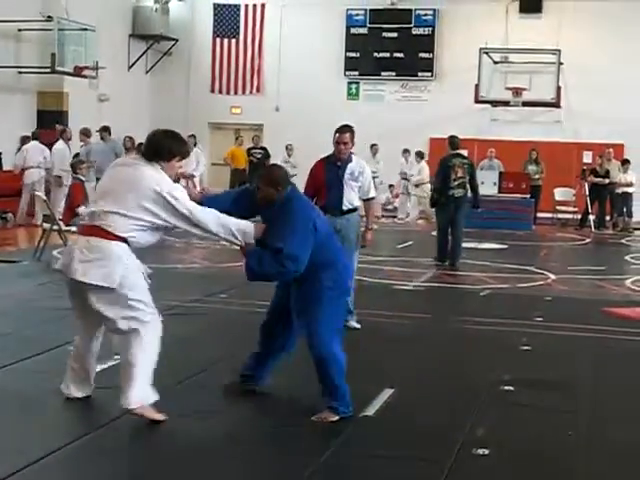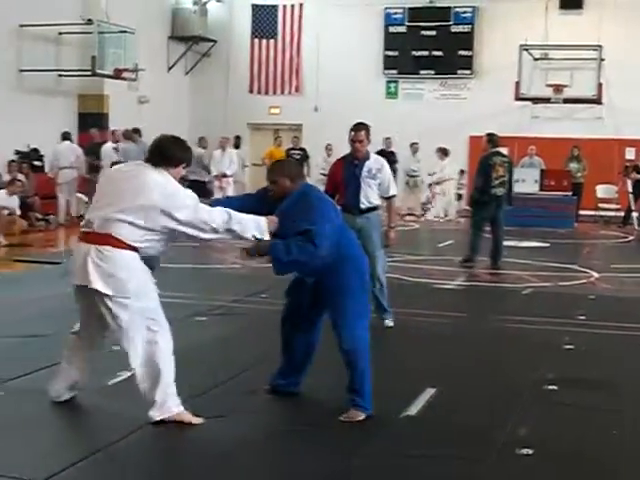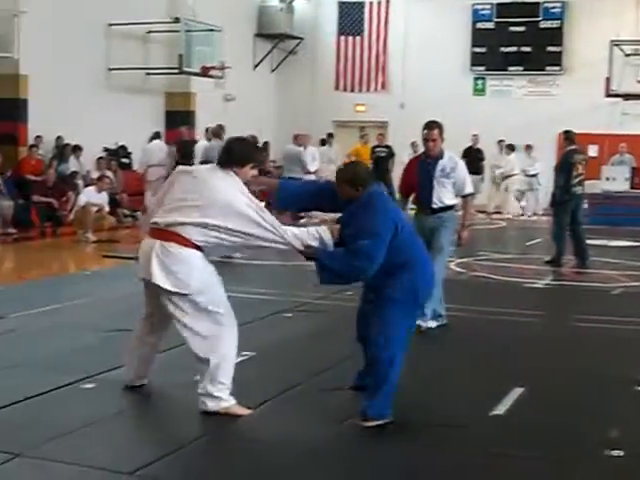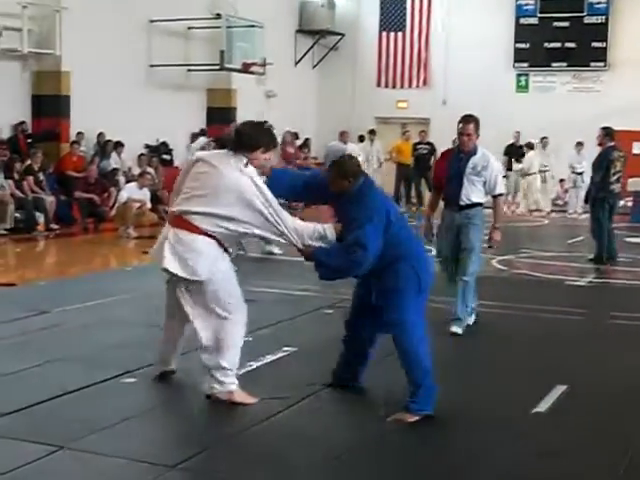
dt=0.4s
person 1, frame 1
left shoulder: (120, 166)
right shoulder: (161, 187)
right elbow: (202, 219)
left wrist: (187, 197)
right wrist: (251, 231)
left hip: (83, 247)
right hip: (110, 255)
left knee: (89, 325)
right knee: (143, 324)
left ankle: (76, 386)
right ankle: (138, 398)
person 1, frame 2
left shoulder: (117, 171)
right shoulder: (170, 193)
right elbow: (214, 220)
right wrist: (264, 225)
left hip: (86, 251)
right hip: (117, 260)
left knee: (89, 328)
right knee: (154, 332)
left ankle: (62, 389)
right ankle: (166, 406)
person 1, frame 3
left shoulder: (186, 172)
right shoulder: (237, 198)
left elbow: (158, 205)
right elbow: (279, 233)
right wrist: (326, 234)
left hip: (153, 247)
right hip: (181, 259)
left knee: (154, 320)
right knee: (220, 326)
left ankle: (136, 376)
right ankle: (216, 398)
person 1, frame 4
left shoulder: (203, 158)
right shoulder: (248, 185)
left elbow: (178, 191)
right elbow: (283, 225)
right wrist: (330, 231)
left hip: (174, 237)
right hip: (198, 248)
left knee: (179, 310)
right knee: (230, 313)
left ankle: (165, 365)
right ankle: (224, 386)
person 2, frame 1
left shoulder: (297, 216)
right shoulder: (278, 199)
left elbow: (286, 264)
right elbow: (240, 199)
left wrist: (251, 254)
right wrist: (202, 202)
left hip: (326, 276)
right hip: (302, 271)
left knee: (322, 340)
right knee: (275, 325)
left ankle: (339, 405)
right ankle: (253, 376)
person 2, frame 2
left shoulder: (315, 206)
right shoulder: (280, 196)
left elbow: (311, 248)
right elbow: (248, 203)
left wrist: (269, 249)
right wrist: (210, 207)
left hip: (342, 273)
right hip: (311, 273)
left knee: (351, 337)
right knee: (295, 325)
left ankle: (361, 403)
right ankle: (287, 382)
person 2, frame 3
left shoulder: (378, 216)
right shoulder: (363, 198)
left elbow: (359, 263)
right elbow: (317, 191)
left wrist: (318, 255)
right wrist: (274, 186)
left hip: (406, 279)
right hip: (384, 274)
left knee: (384, 341)
right knee: (368, 329)
left ankle: (377, 410)
right ankle: (370, 379)
person 2, frame 4
left shoulder: (371, 207)
right shoulder: (350, 190)
left elbow: (357, 256)
right elbow: (304, 184)
left wrist: (316, 254)
right wrist: (266, 174)
left hip: (404, 270)
right hip: (379, 268)
left knee: (407, 334)
right knee: (358, 324)
left ankle: (421, 403)
right ankle: (348, 375)
person 3, frame 1
left shoulder: (360, 167)
right shoulder: (320, 166)
left elbow: (369, 200)
right elbow: (309, 197)
left wrist: (369, 228)
left hip: (349, 220)
right hip: (324, 219)
left ankle: (348, 314)
person 3, frame 2
left shoulder: (379, 164)
right shoulder: (339, 165)
left elbow: (390, 198)
right elbow: (329, 196)
left wrist: (391, 227)
left hip: (370, 218)
right hip: (345, 218)
left knee: (376, 268)
left ankle: (384, 313)
person 3, frame 3
left shoulder: (454, 163)
right shoulder: (414, 164)
left elbow: (467, 196)
right elbow: (404, 195)
left wrist: (464, 226)
left hip: (445, 218)
right hip: (421, 218)
left knee: (436, 269)
left ankle: (426, 316)
right ankle: (438, 315)
person 3, frame 4
left shoulder: (487, 160)
right shoulder: (446, 157)
left elbow: (497, 196)
right elbow: (437, 190)
left wrist: (496, 227)
right wrist: (428, 218)
left hip: (472, 215)
right hip: (448, 214)
left knee: (467, 270)
right knee: (449, 267)
left ankle: (460, 318)
right ankle: (470, 306)
person 4, frame 1
left shoulder: (445, 161)
right shoulder: (468, 162)
left elbow: (438, 182)
right elbow: (473, 183)
left wrist: (434, 198)
right wrist: (476, 200)
left hip: (446, 200)
right hip: (461, 200)
left knee: (443, 230)
right knee: (457, 231)
left ankle: (442, 258)
right ankle: (453, 261)
person 4, frame 2
left shoulder: (486, 159)
right shoulder: (507, 159)
left elbow: (479, 181)
right elbow: (509, 181)
left wrist: (474, 198)
right wrist: (508, 198)
left hip: (486, 199)
right hip: (500, 198)
left knee: (477, 228)
right knee: (498, 230)
left ankle: (471, 257)
right ankle: (496, 260)
person 4, frame 3
left shoulder: (566, 157)
right shoulder: (582, 156)
left elbow: (560, 180)
right elbow: (581, 177)
left wrist: (555, 198)
left hip: (565, 198)
right hip: (578, 197)
left knee: (559, 228)
right knee: (577, 228)
left ankle: (557, 258)
right ankle: (583, 259)
person 4, frame 4
left shoulder: (604, 154)
right shoulder: (620, 153)
left elbow: (597, 178)
right elbow: (618, 174)
left wrist: (590, 195)
right wrist: (616, 191)
left hip: (602, 195)
right hip: (614, 194)
left knee: (599, 226)
right knee: (607, 225)
left ankle: (601, 257)
right ankle: (611, 256)
